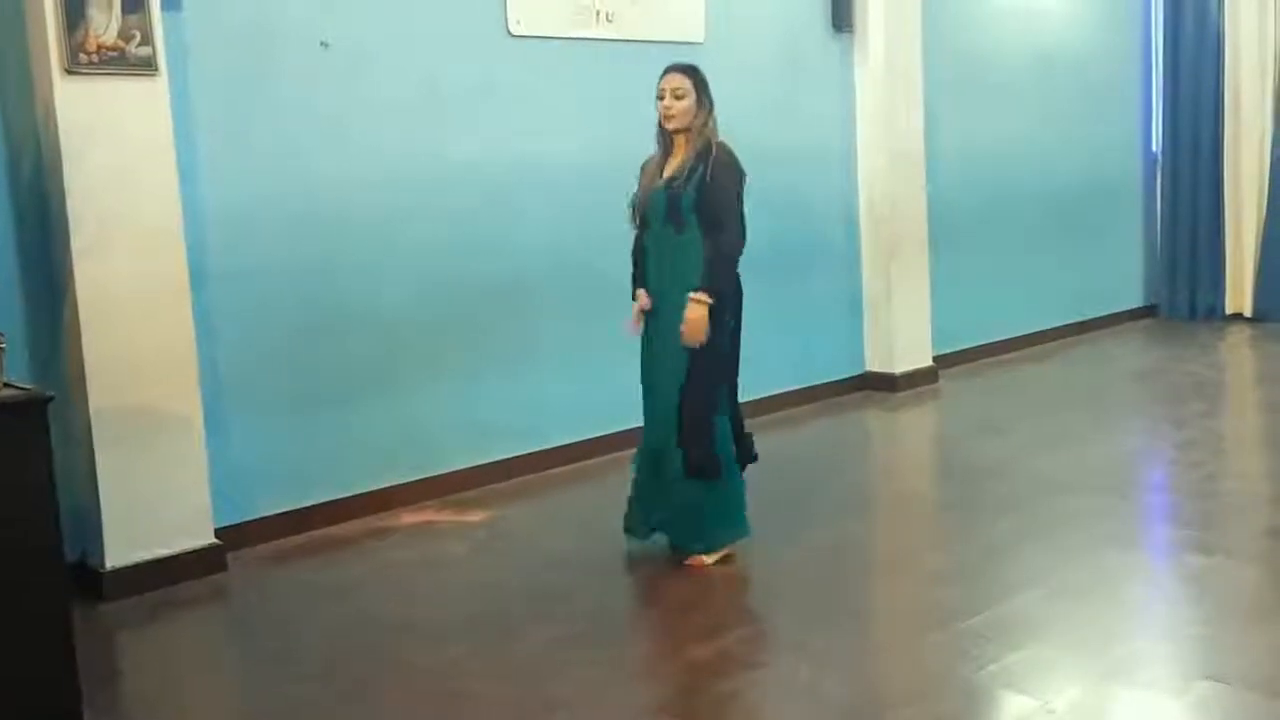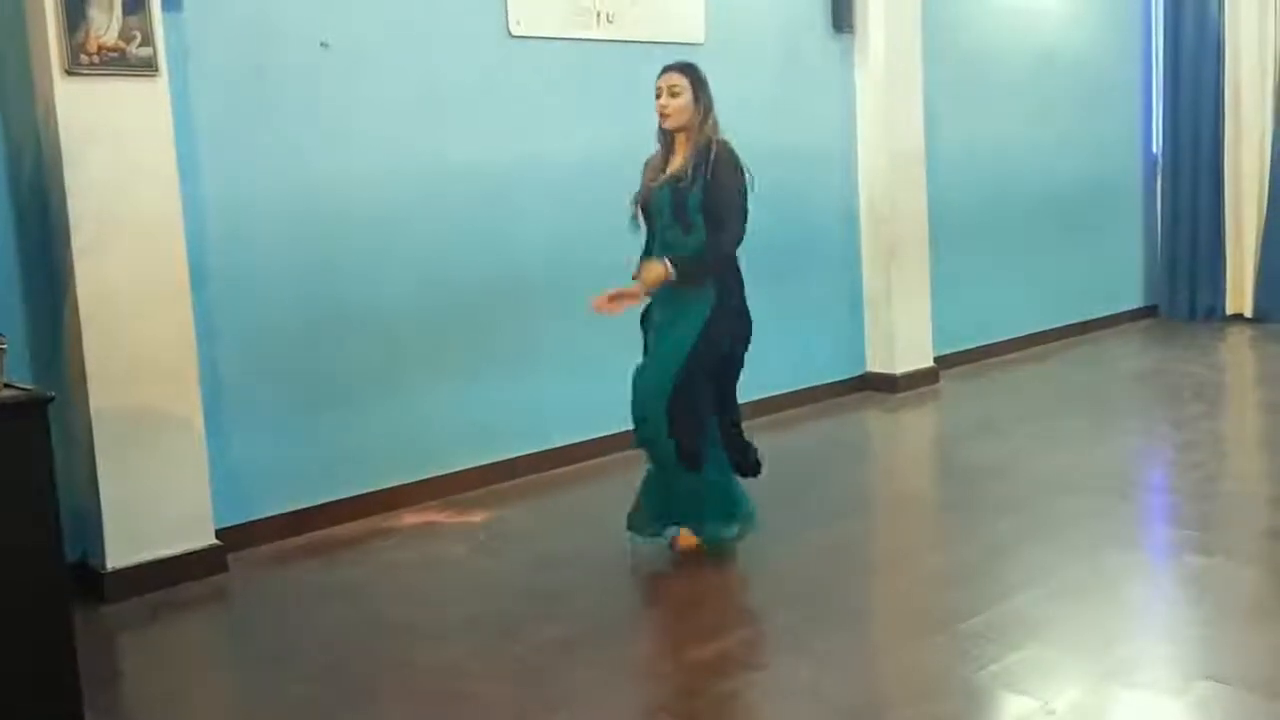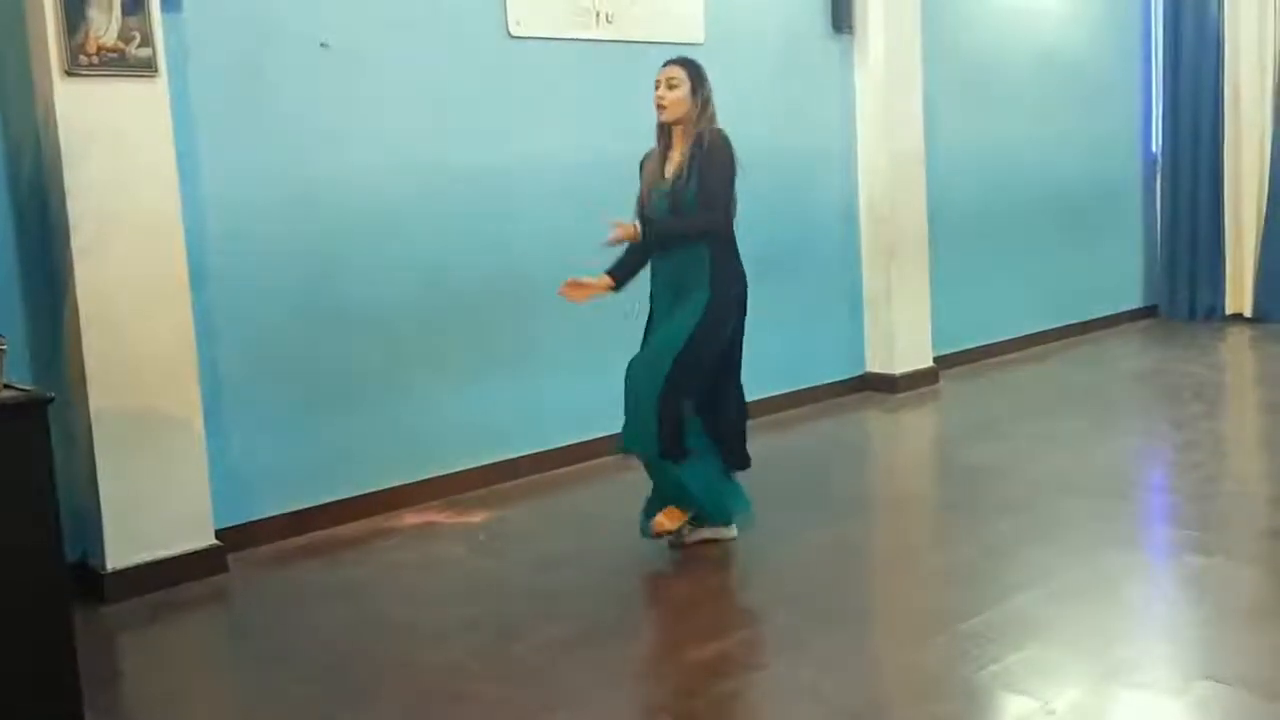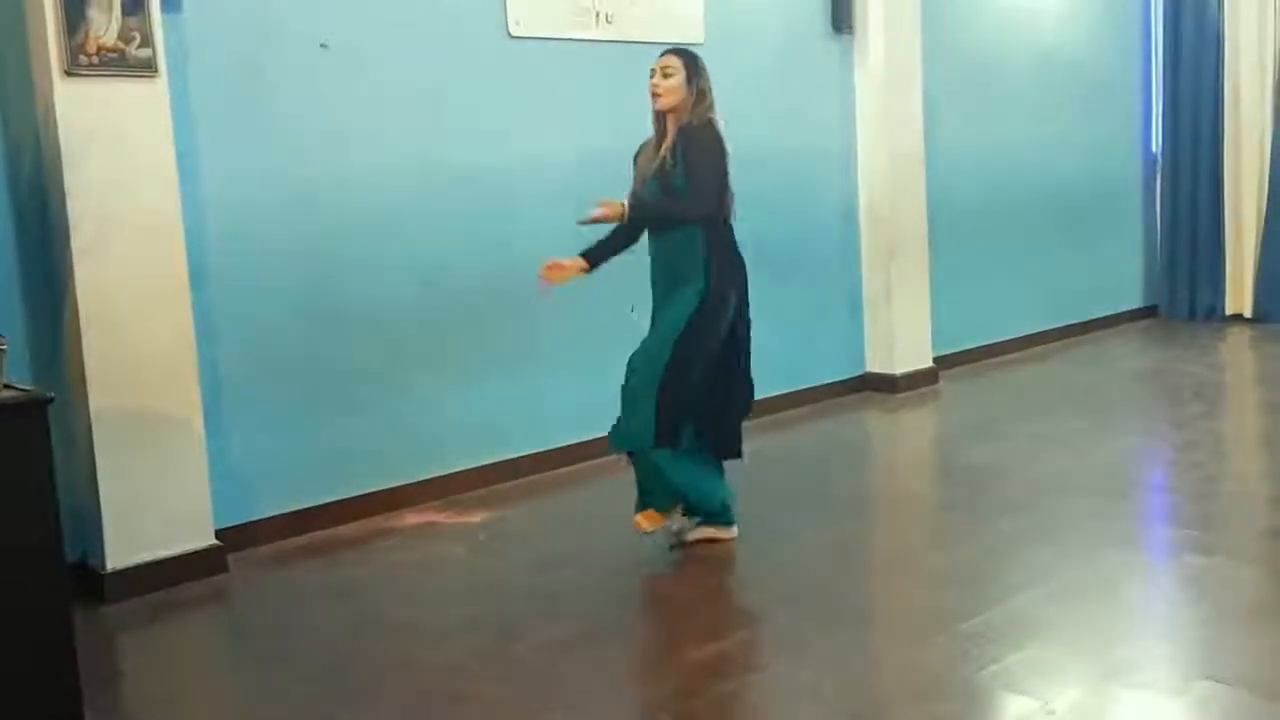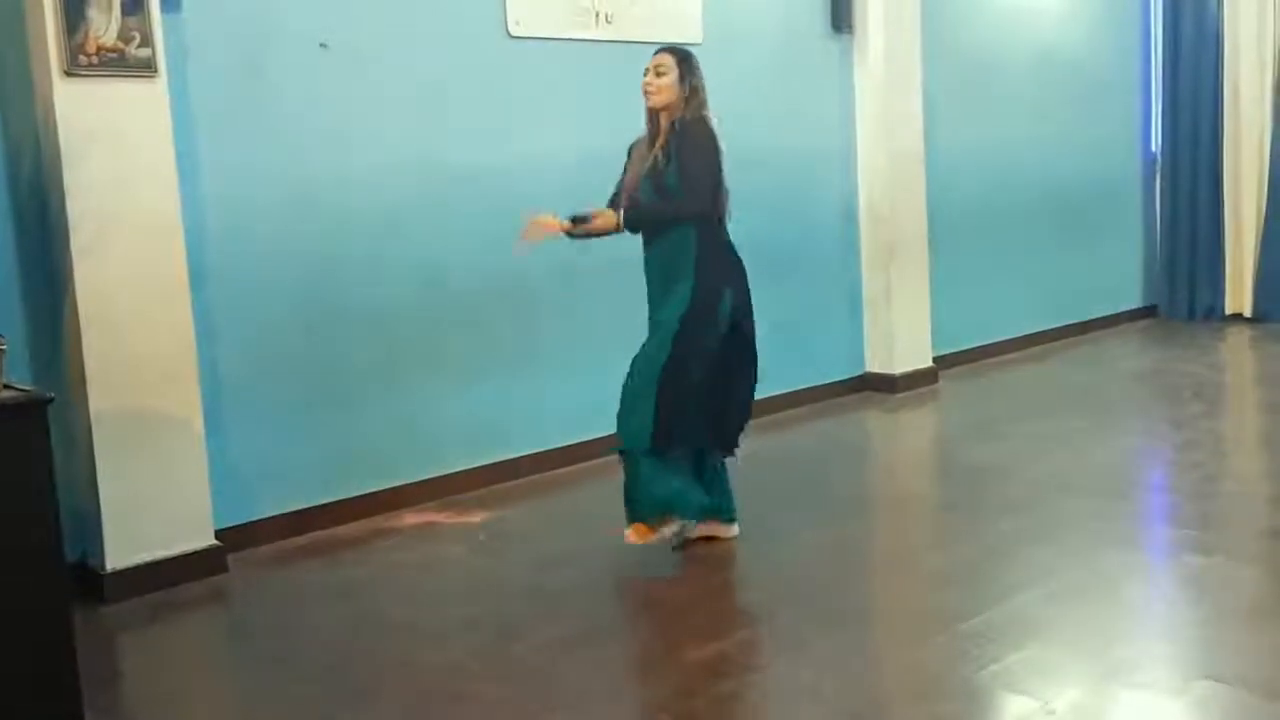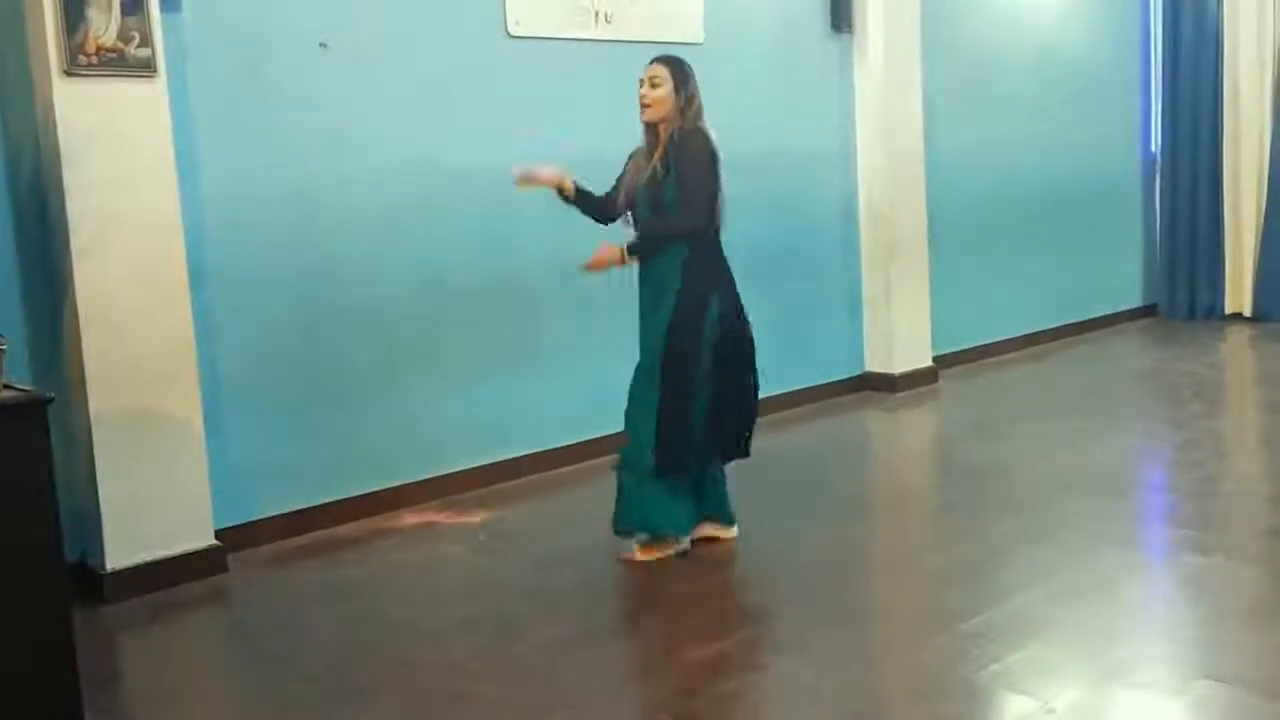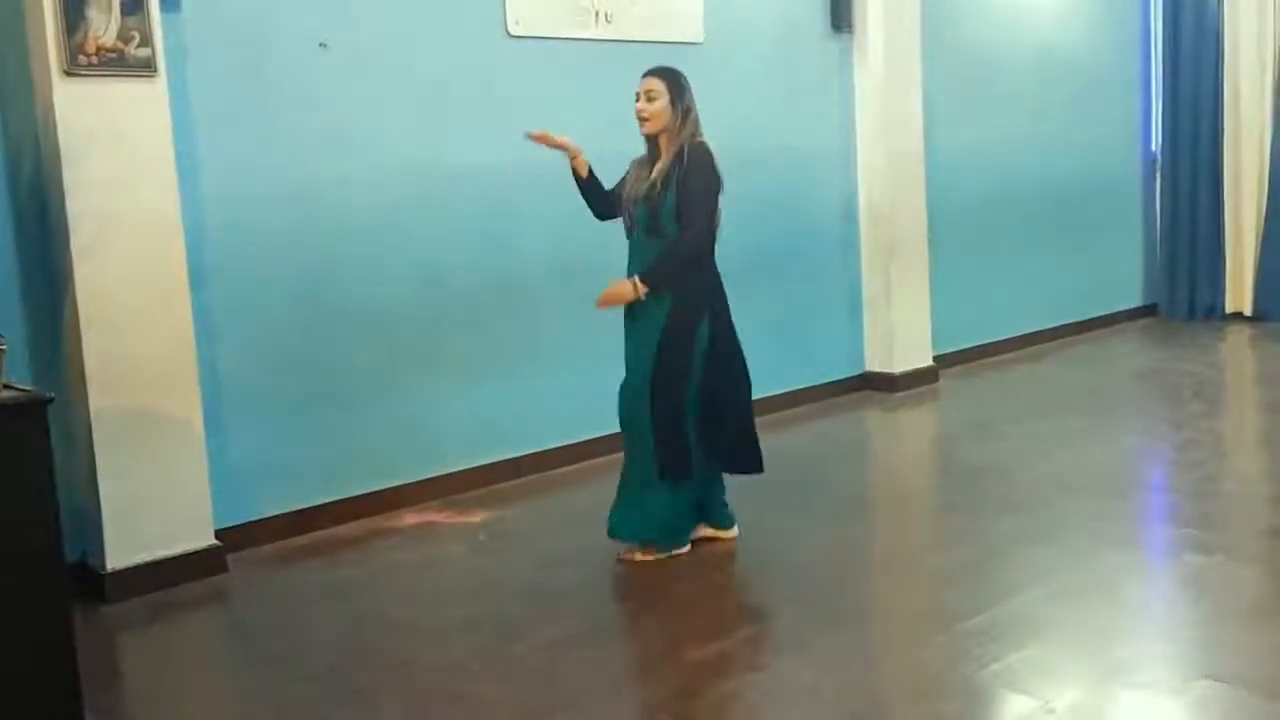
dt=0.1s
person 1, frame 1
left shoulder: (718, 160)
right shoulder: (652, 168)
left elbow: (730, 239)
left wrist: (703, 297)
right wrist: (642, 293)
left hip: (703, 306)
right hip: (667, 307)
left knee: (696, 410)
right knee: (666, 413)
left ankle: (723, 528)
right ankle: (689, 523)
person 1, frame 2
left shoulder: (719, 157)
right shoulder: (655, 167)
left elbow: (731, 231)
left wrist: (670, 270)
right wrist: (635, 287)
left hip: (709, 299)
right hip: (668, 303)
left knee: (676, 397)
right knee: (659, 400)
left ankle: (717, 514)
right ankle: (688, 512)
person 1, frame 3
left shoulder: (714, 146)
right shoulder: (654, 162)
left elbow: (713, 220)
left wrist: (644, 227)
right wrist: (610, 279)
left hip: (711, 294)
right hip: (672, 296)
left knee: (655, 384)
right knee: (691, 396)
left ankle: (693, 498)
right ankle: (713, 513)
person 1, frame 4
left shoulder: (702, 135)
right shoulder: (648, 152)
left elbow: (702, 205)
right elbow: (636, 225)
left wrist: (626, 210)
right wrist: (582, 262)
left hip: (710, 283)
right hip: (672, 287)
left knee: (655, 377)
right knee: (693, 392)
left ankle: (673, 494)
right ankle: (712, 514)
person 1, frame 5
left shoulder: (695, 131)
right shoulder: (643, 149)
left elbow: (695, 203)
right elbow: (616, 210)
left wrist: (621, 220)
right wrist: (568, 224)
left hip: (706, 281)
right hip: (672, 283)
left knee: (662, 385)
right knee: (692, 392)
left ankle: (666, 504)
right ankle: (713, 512)
person 1, frame 6
left shoulder: (693, 143)
right shoulder: (642, 158)
left elbow: (692, 219)
right elbow: (607, 209)
left wrist: (626, 252)
right wrist: (564, 185)
left hip: (696, 292)
right hip: (663, 294)
left knee: (665, 400)
right knee: (690, 403)
left ankle: (663, 526)
right ankle: (712, 515)
person 1, frame 7
left shoulder: (695, 158)
right shoulder: (642, 169)
left elbow: (696, 236)
right elbow: (604, 208)
left wrist: (638, 283)
right wrist: (576, 157)
left hip: (685, 303)
right hip: (652, 305)
left knee: (662, 408)
right knee: (671, 409)
left ankle: (663, 531)
right ankle: (711, 517)
